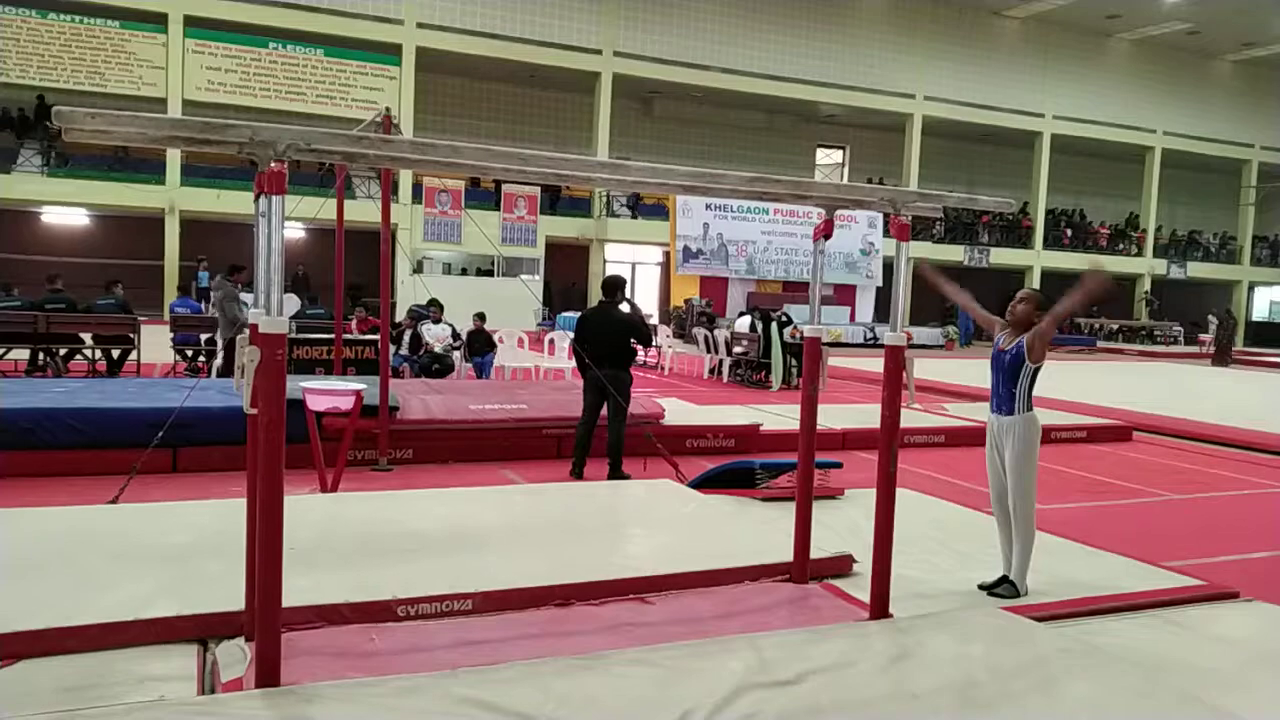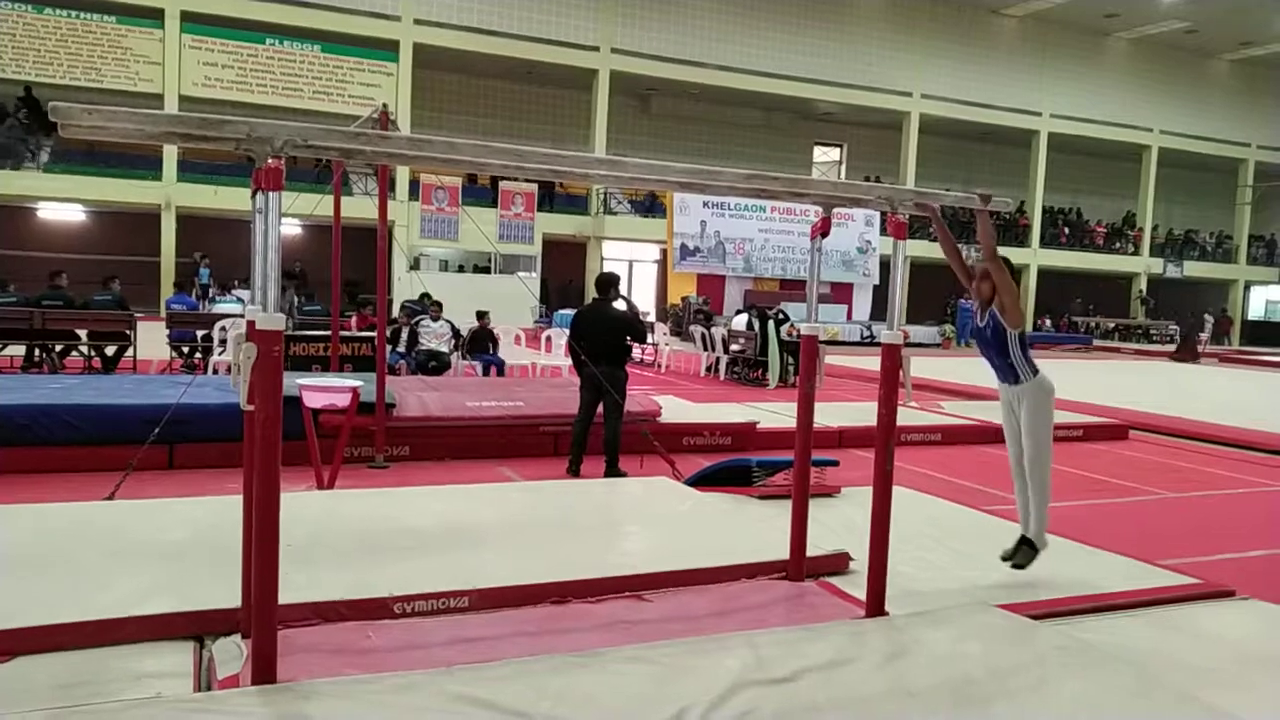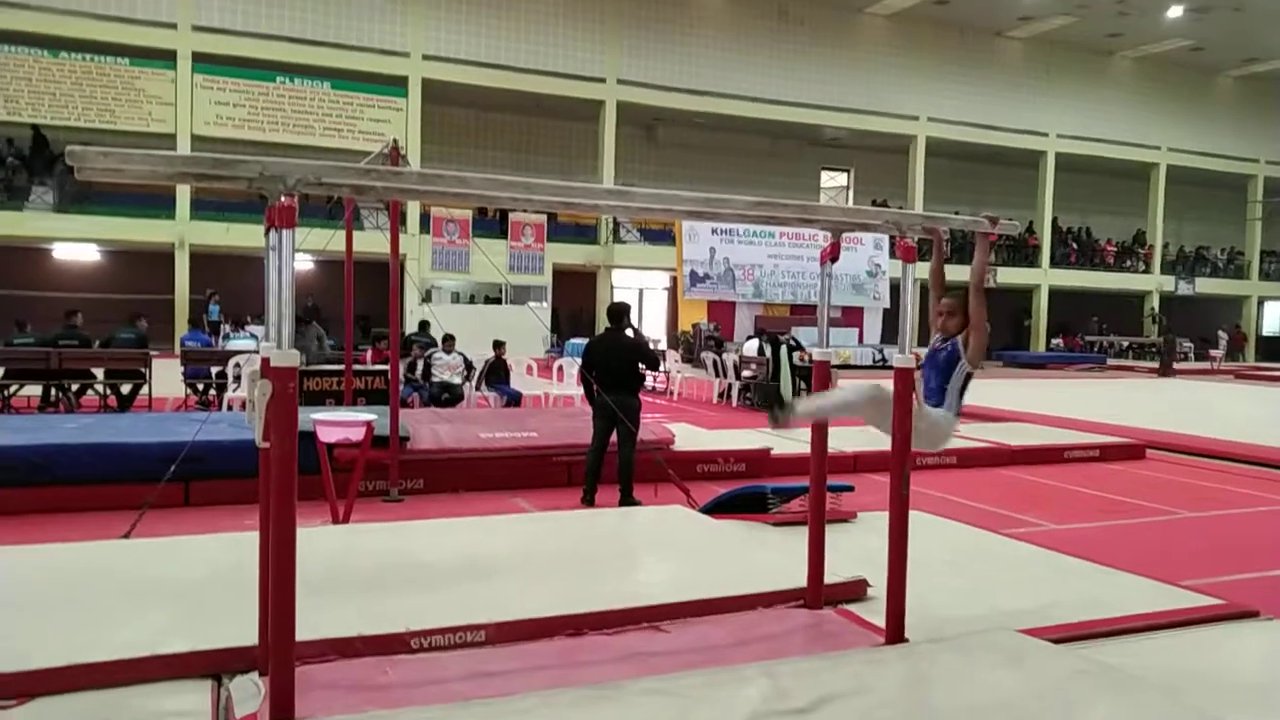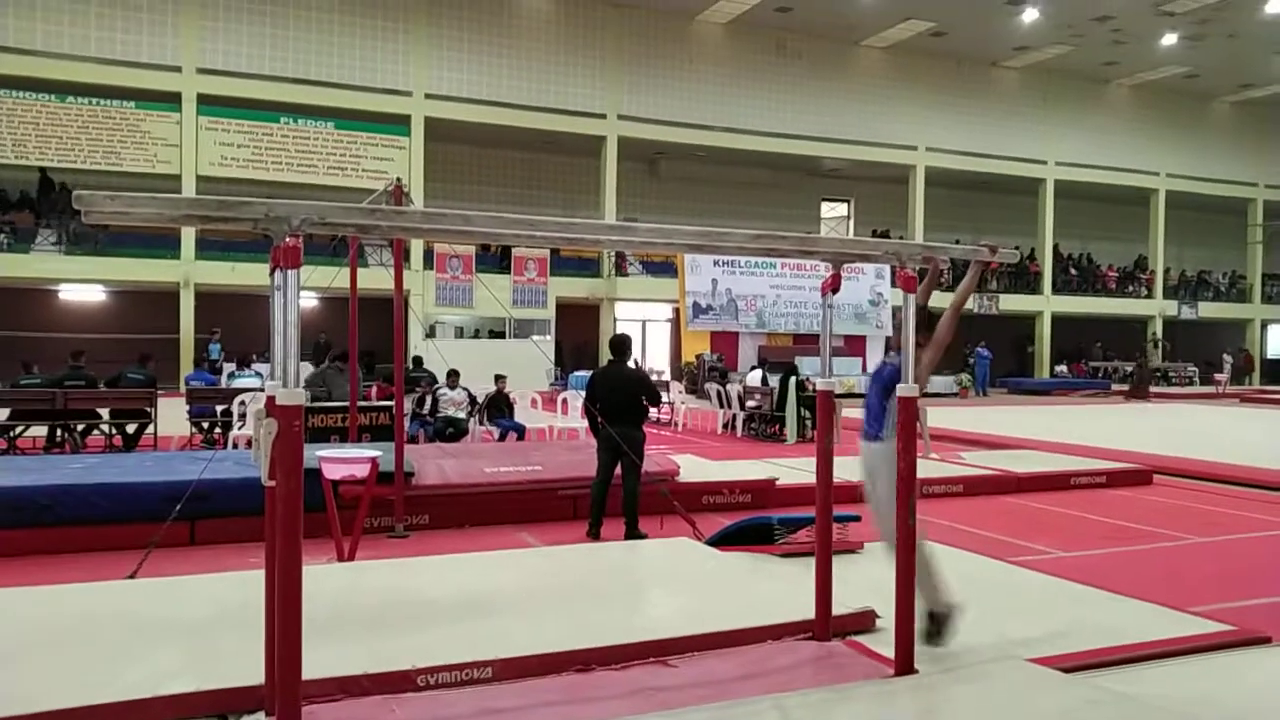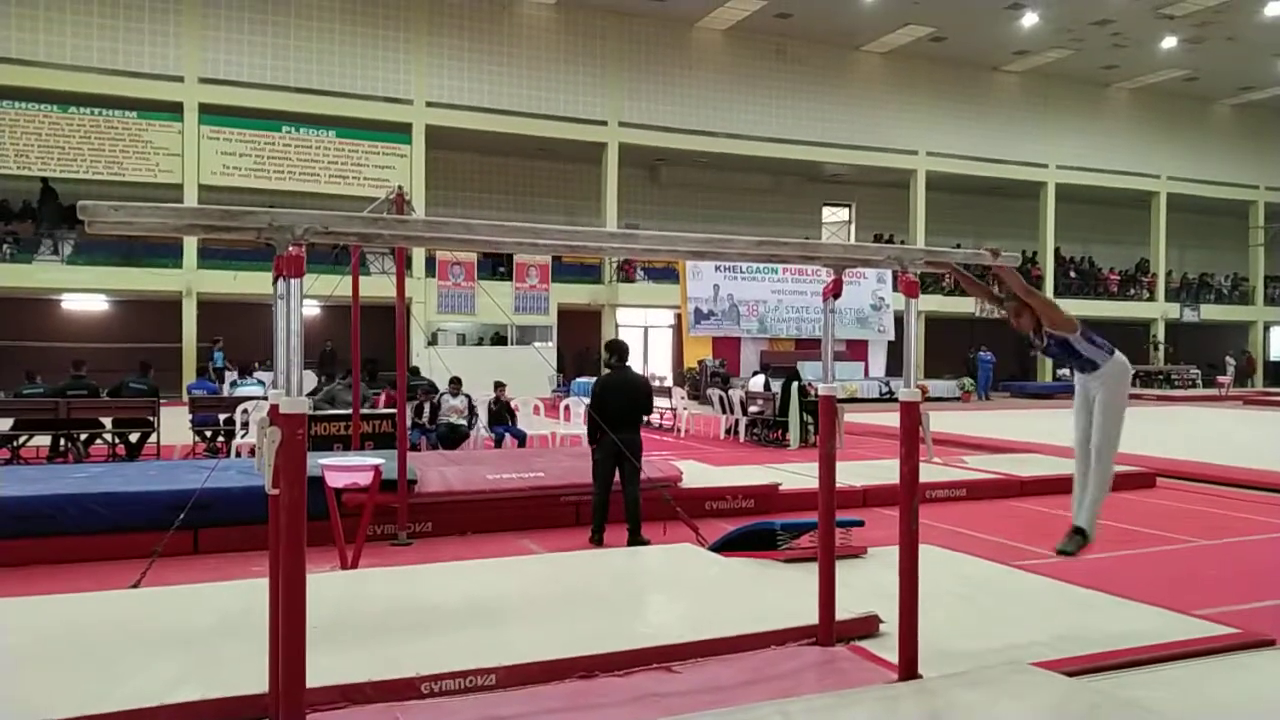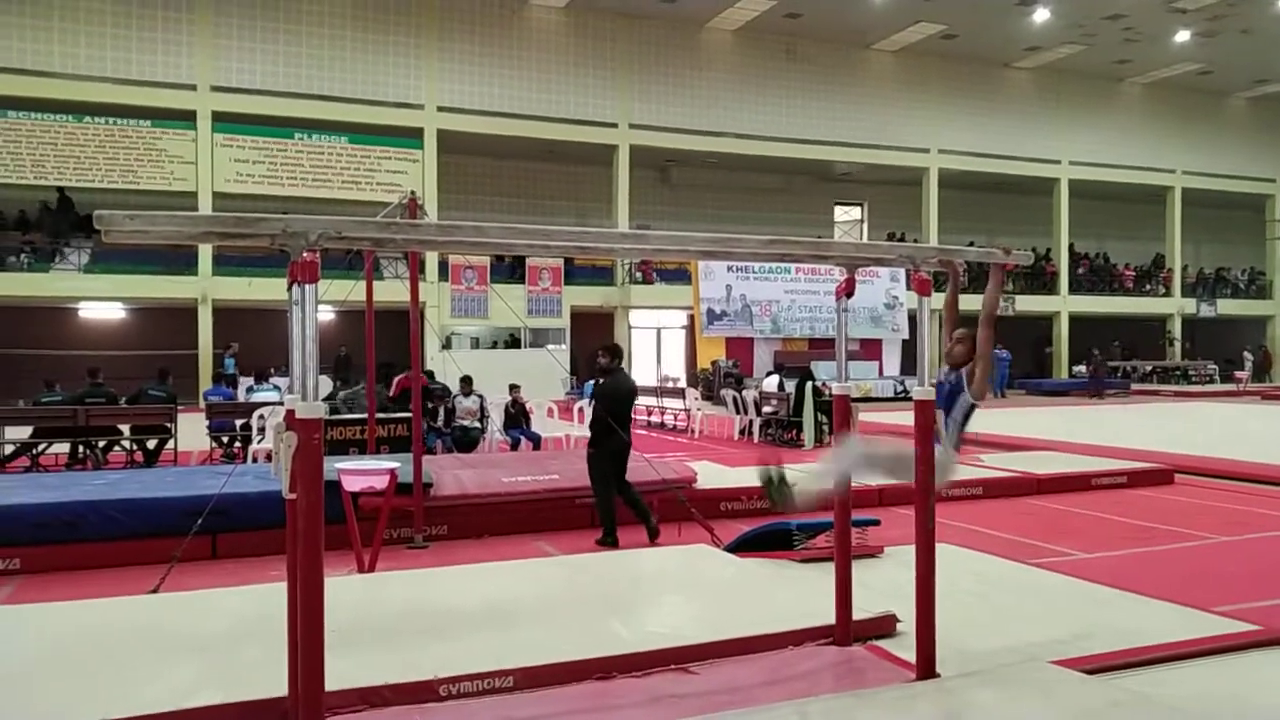
dt=0.7s
person 1, frame 1
left shoulder: (1035, 340)
right shoulder: (1000, 331)
left elbow: (1058, 314)
right elbow: (967, 302)
left wrist: (1087, 289)
right wrist: (933, 275)
left hip: (1019, 427)
right hip: (995, 425)
left knee: (1019, 506)
right knee: (999, 505)
left ankle: (1018, 580)
right ankle: (1009, 573)
person 1, frame 2
left shoulder: (1007, 304)
right shoulder: (980, 305)
left elbow: (991, 257)
right elbow: (955, 258)
left wrist: (982, 213)
right wrist: (935, 218)
left hip: (1032, 391)
right hip: (1007, 392)
left knee: (1035, 465)
right knee: (1019, 465)
left ankle: (1035, 535)
right ankle: (1027, 533)
person 1, frame 3
left shoulder: (972, 344)
right shoulder: (939, 340)
left elbow: (976, 288)
right elbow: (936, 286)
left wrist: (983, 243)
right wrist: (938, 248)
left hip: (935, 425)
right hip: (918, 418)
left knee: (869, 393)
left ankle: (791, 412)
person 1, frame 4
left shoulder: (922, 362)
right shoulder: (893, 358)
left elbow: (952, 311)
right elbow: (915, 312)
left wrist: (976, 269)
right wrist: (931, 271)
left hip: (887, 455)
right hip: (871, 453)
left knee: (902, 537)
right knee: (888, 536)
left ankle: (938, 607)
right ankle: (934, 605)
person 1, frame 5
left shoulder: (1054, 320)
right shoulder: (1031, 327)
left elbow: (1025, 291)
right elbow: (988, 295)
left wrist: (999, 265)
right wrist: (953, 270)
left hip: (1110, 373)
right hip: (1085, 377)
left knee: (1101, 452)
right knee: (1083, 452)
left ankle: (1084, 527)
right ankle: (1079, 523)
person 1, frame 6
left shoulder: (976, 378)
right shoulder: (948, 373)
left elbow: (988, 320)
right elbow: (950, 321)
left wrist: (996, 276)
right wrist: (954, 282)
left hip: (940, 458)
left knee: (858, 451)
right knee: (854, 449)
left ankle: (797, 497)
person 2, frame 1
left shoulder: (587, 316)
right shoulder: (627, 318)
left elbow: (578, 347)
right elbow: (647, 341)
left wrist: (585, 372)
right wrist: (639, 317)
left hip: (594, 373)
right hip: (618, 375)
left knee: (587, 419)
right knee: (616, 422)
left ankle: (577, 467)
right ankle: (615, 470)
person 2, frame 2
left shoulder: (582, 314)
right shoulder: (621, 316)
left elbow: (573, 345)
right elbow: (642, 337)
left wrist: (581, 370)
right wrist: (635, 314)
left hip: (590, 371)
right hip: (613, 372)
left knee: (583, 417)
right knee: (613, 420)
left ankle: (574, 464)
right ankle: (611, 468)
person 2, frame 3
left shoulder: (594, 343)
right shoulder: (633, 343)
left elbow: (585, 374)
right elbow: (655, 364)
left wrist: (592, 400)
right wrist: (643, 341)
left hip: (603, 400)
right hip: (627, 401)
left knee: (597, 446)
right knee: (626, 448)
left ankle: (588, 494)
right ankle: (626, 496)
person 2, frame 4
left shoulder: (598, 375)
right shoulder: (637, 376)
left elbow: (589, 407)
right elbow: (656, 401)
left wrist: (597, 432)
left hip: (607, 433)
right hip: (631, 433)
left knee: (601, 479)
right knee: (631, 482)
left ankle: (594, 527)
right ankle: (631, 529)
person 2, frame 5
left shoulder: (603, 382)
right shoulder: (641, 381)
left elbow: (593, 414)
right elbow: (648, 410)
left wrist: (592, 440)
left hip: (607, 440)
right hip: (632, 439)
left knee: (601, 487)
right knee: (631, 488)
left ankle: (597, 534)
right ankle: (634, 535)
person 2, frame 6
left shoulder: (608, 385)
right shoulder: (628, 382)
left elbow: (601, 418)
left wrist: (593, 443)
left hip: (605, 442)
right hip: (623, 438)
left knee: (603, 489)
right knee: (621, 484)
left ankle: (609, 535)
right ankle: (648, 520)
